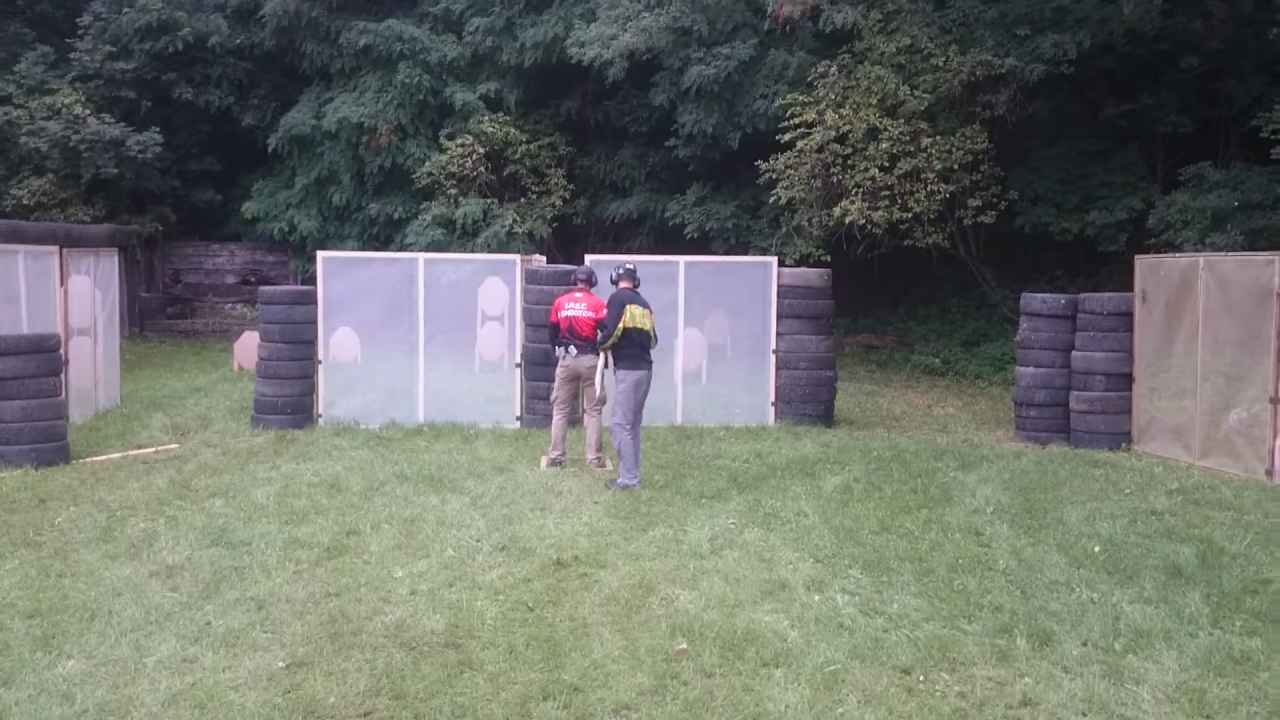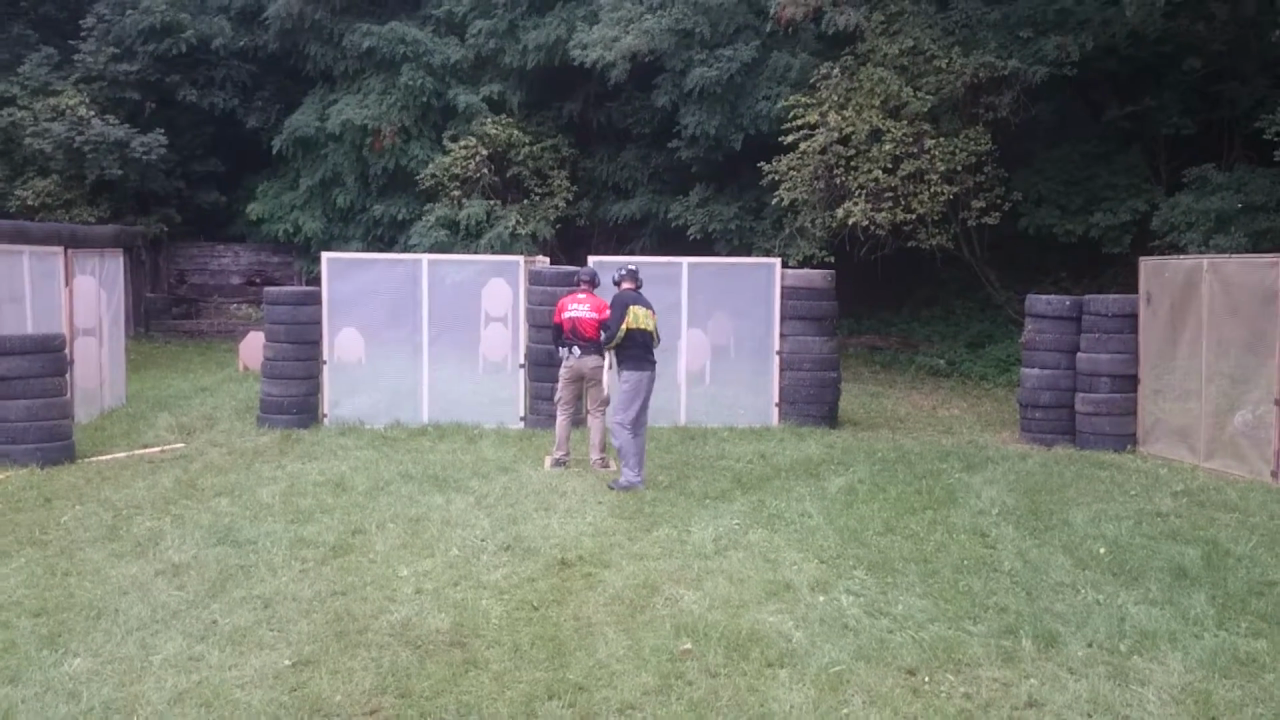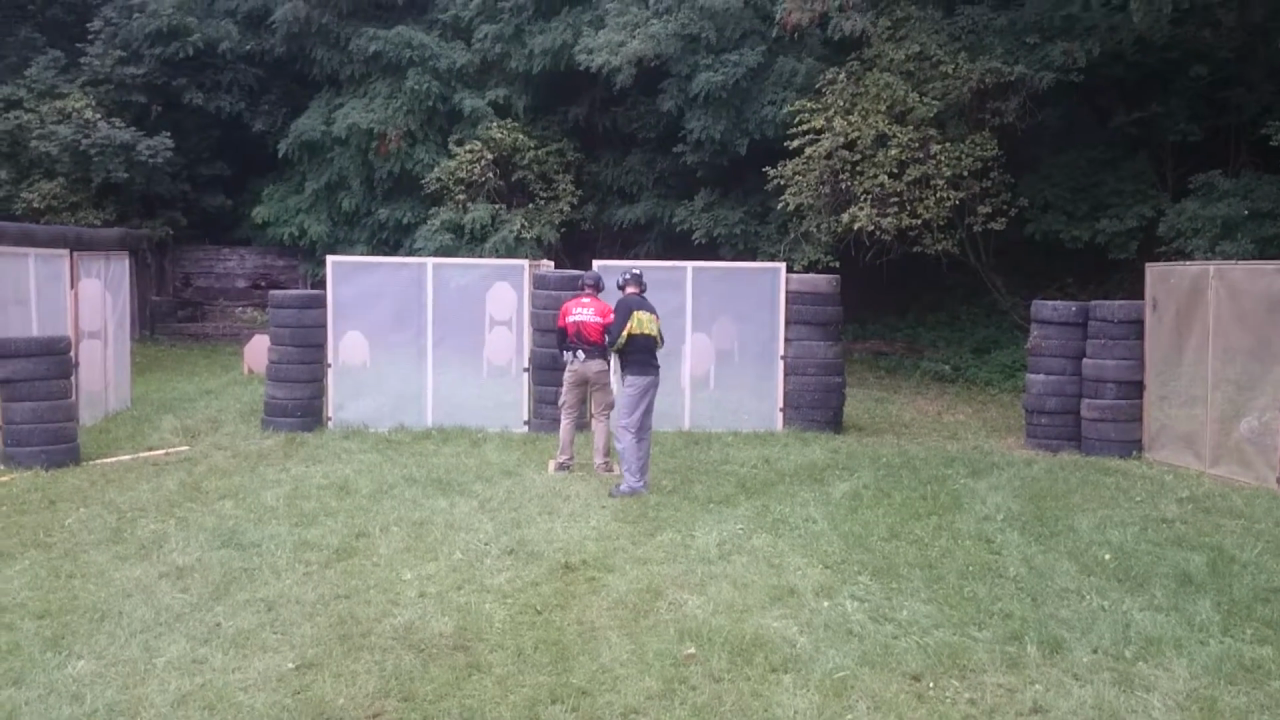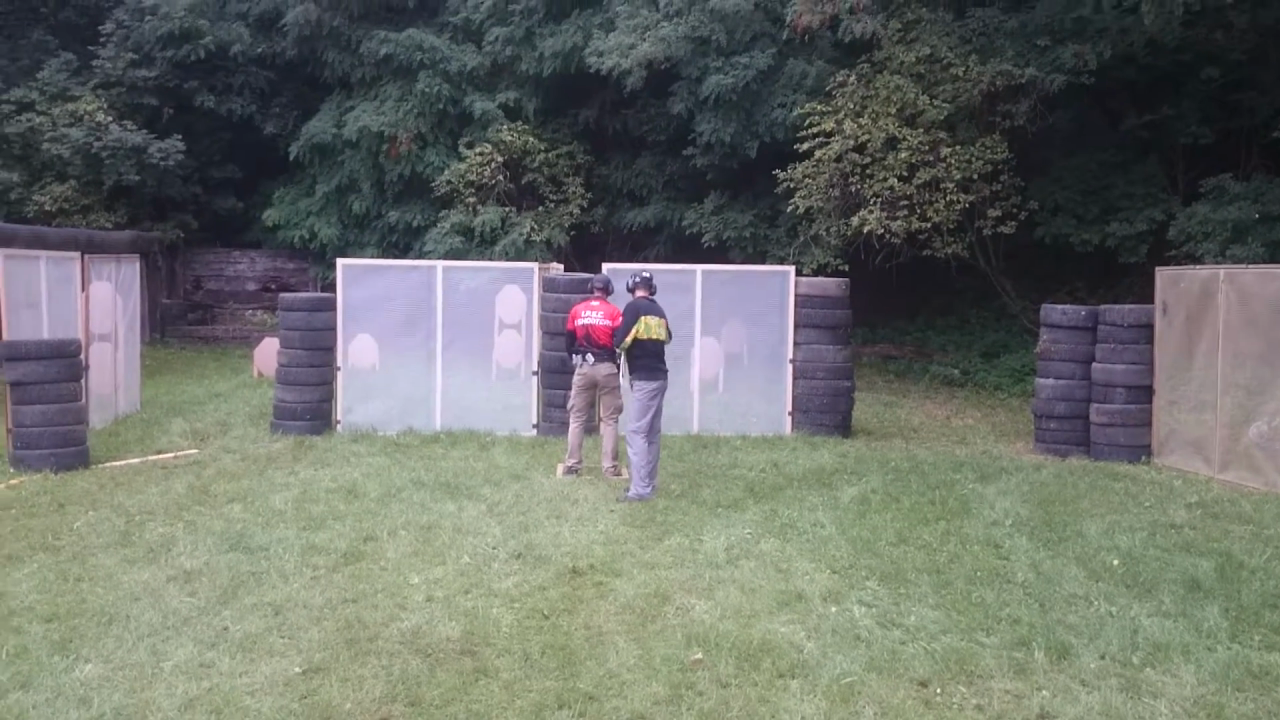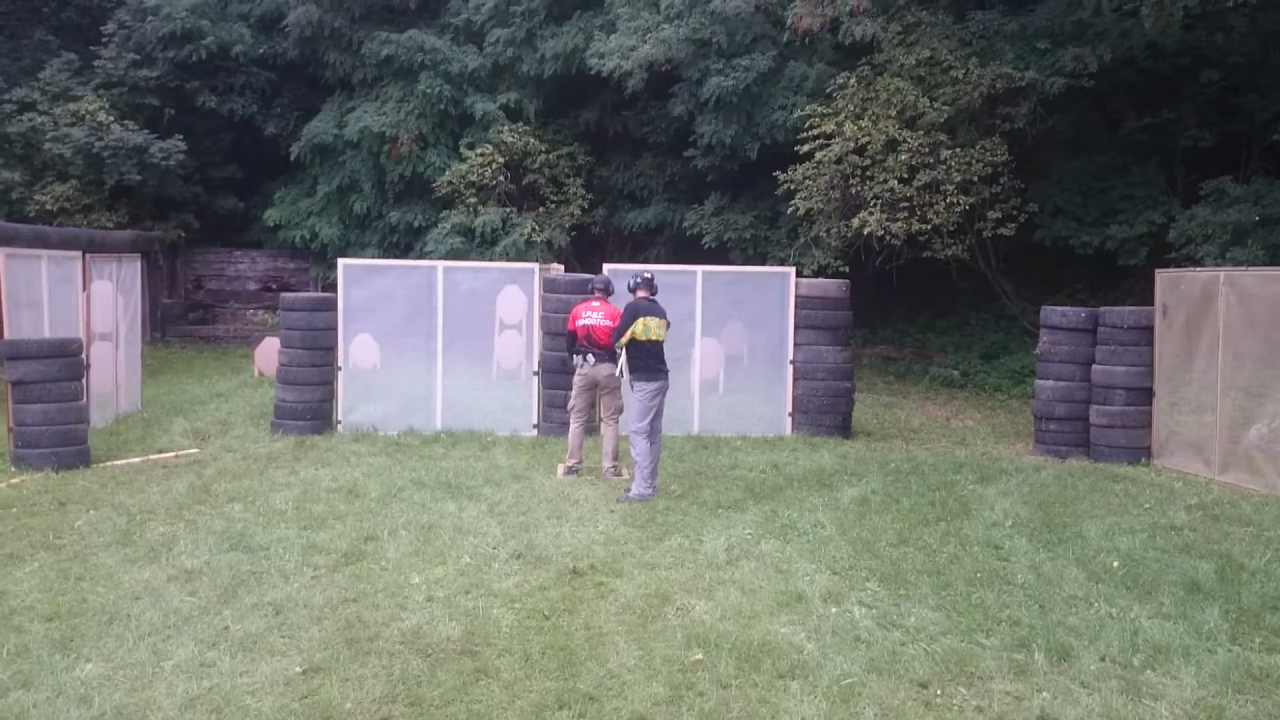
dt=0.1s
person 1, frame 1
left shoulder: (618, 297)
right shoulder: (643, 302)
left elbow: (612, 330)
right elbow: (652, 339)
left wrist: (603, 345)
left hip: (628, 369)
right hip: (644, 368)
left knee: (620, 423)
right knee: (633, 423)
left ankle: (629, 477)
right ankle: (631, 475)
person 1, frame 2
left shoulder: (621, 298)
right shoulder: (645, 303)
left elbow: (615, 331)
right elbow: (655, 339)
left wrist: (607, 345)
left hip: (632, 369)
right hip: (648, 368)
left knee: (621, 423)
right knee: (638, 424)
left ankle: (631, 476)
right ankle: (635, 474)
person 1, frame 3
left shoulder: (625, 303)
right shoulder: (649, 307)
left elbow: (617, 336)
right elbow: (659, 341)
left wrist: (612, 347)
left hip: (636, 374)
right hip: (651, 372)
left knee: (626, 427)
right knee: (643, 429)
left ankle: (631, 483)
right ankle: (640, 479)
person 1, frame 4
left shoulder: (634, 306)
right shoulder: (659, 310)
left elbow: (621, 340)
left wrist: (619, 346)
left hip: (644, 379)
right hip: (659, 377)
left knee: (636, 432)
right knee: (652, 433)
left ankle: (640, 489)
right ankle: (648, 484)
person 1, frame 5
left shoulder: (634, 307)
right shoulder: (659, 310)
left elbow: (617, 339)
left wrist: (623, 343)
left hip: (645, 380)
right hip: (660, 377)
left knee: (638, 433)
right knee: (653, 433)
left ankle: (642, 489)
right ankle: (649, 484)
person 2, frame 1
left shoulder: (560, 302)
right shoulder: (597, 304)
left elbow: (552, 333)
right wrist: (603, 352)
left hip: (566, 359)
right hip: (590, 359)
left knee: (560, 410)
right knee: (593, 411)
left ankle: (555, 457)
right ankle: (594, 458)
person 2, frame 2
left shoulder: (563, 303)
right shoulder: (600, 305)
left elbow: (556, 334)
right wrist: (606, 352)
left hip: (570, 360)
right hip: (594, 360)
left knee: (564, 410)
right knee: (597, 411)
left ankle: (560, 457)
right ankle: (598, 459)
person 2, frame 3
left shoulder: (568, 307)
right shoulder: (605, 309)
left elbow: (560, 338)
right wrist: (611, 358)
left hip: (574, 364)
right hip: (598, 364)
left knee: (568, 415)
right knee: (601, 415)
left ankle: (563, 461)
right ankle: (602, 463)
person 2, frame 4
left shoulder: (577, 310)
right shoulder: (614, 312)
left elbow: (569, 341)
right wrist: (619, 361)
left hip: (583, 367)
right hip: (607, 368)
left knee: (577, 418)
right knee: (609, 419)
left ankle: (572, 465)
right ankle: (610, 467)
person 2, frame 5
left shoulder: (577, 311)
right shoulder: (614, 312)
left elbow: (570, 341)
left hip: (584, 367)
right hip: (608, 368)
left knee: (577, 418)
right knee: (610, 419)
left ankle: (572, 465)
right ankle: (610, 467)
